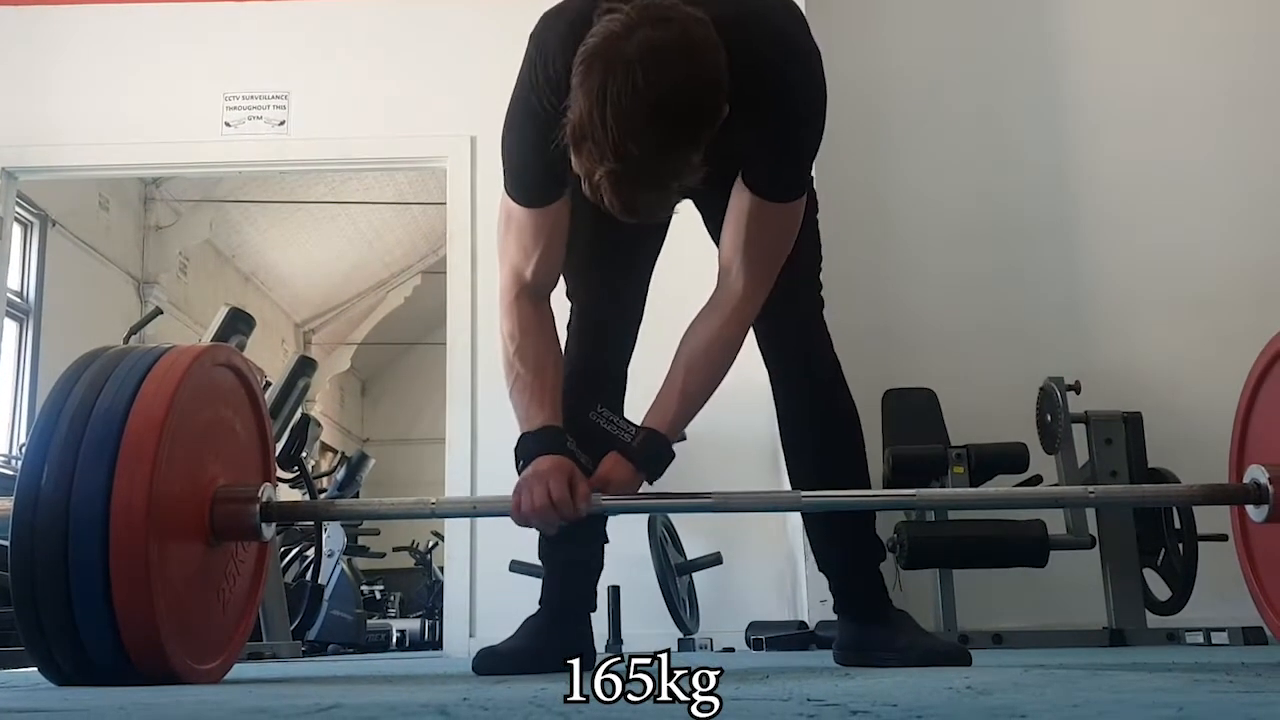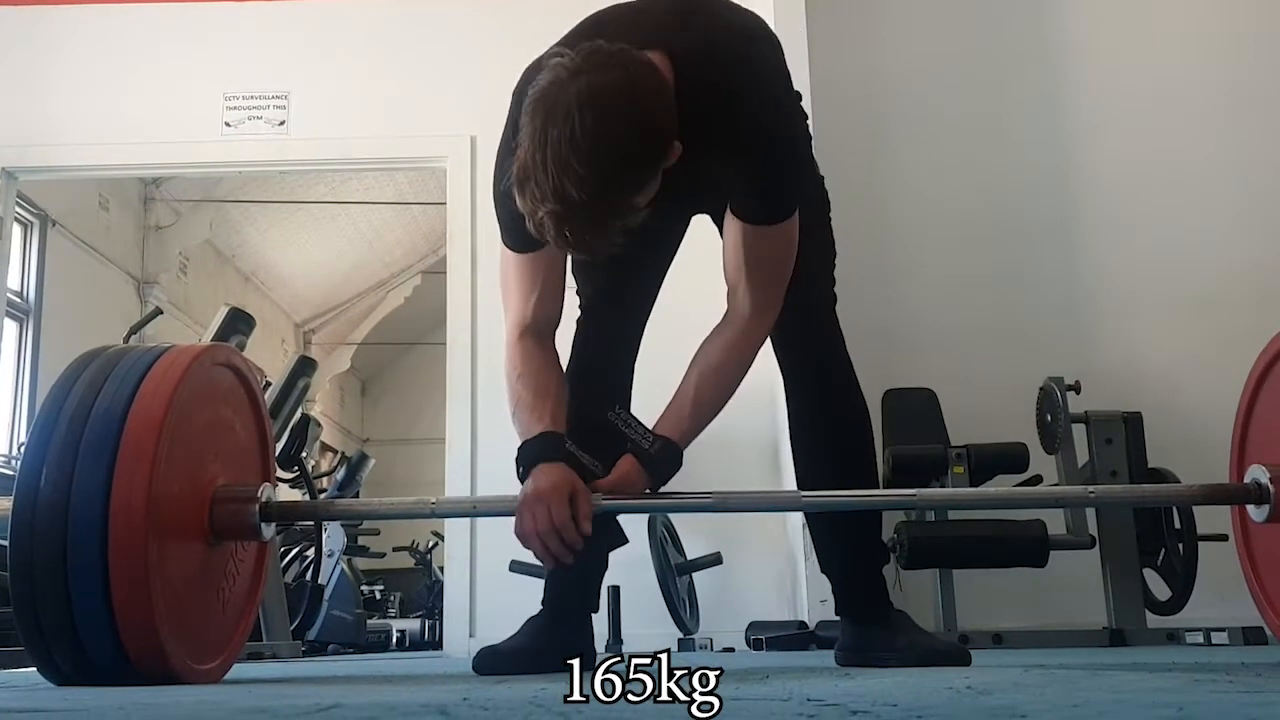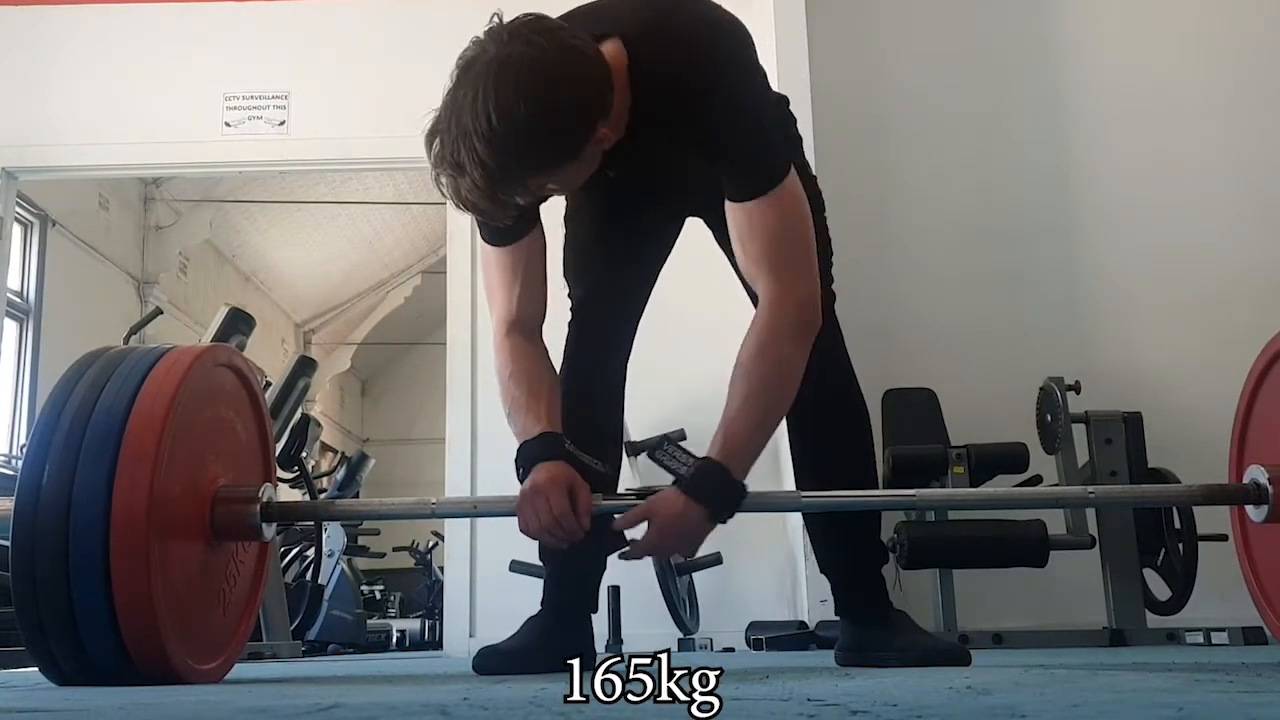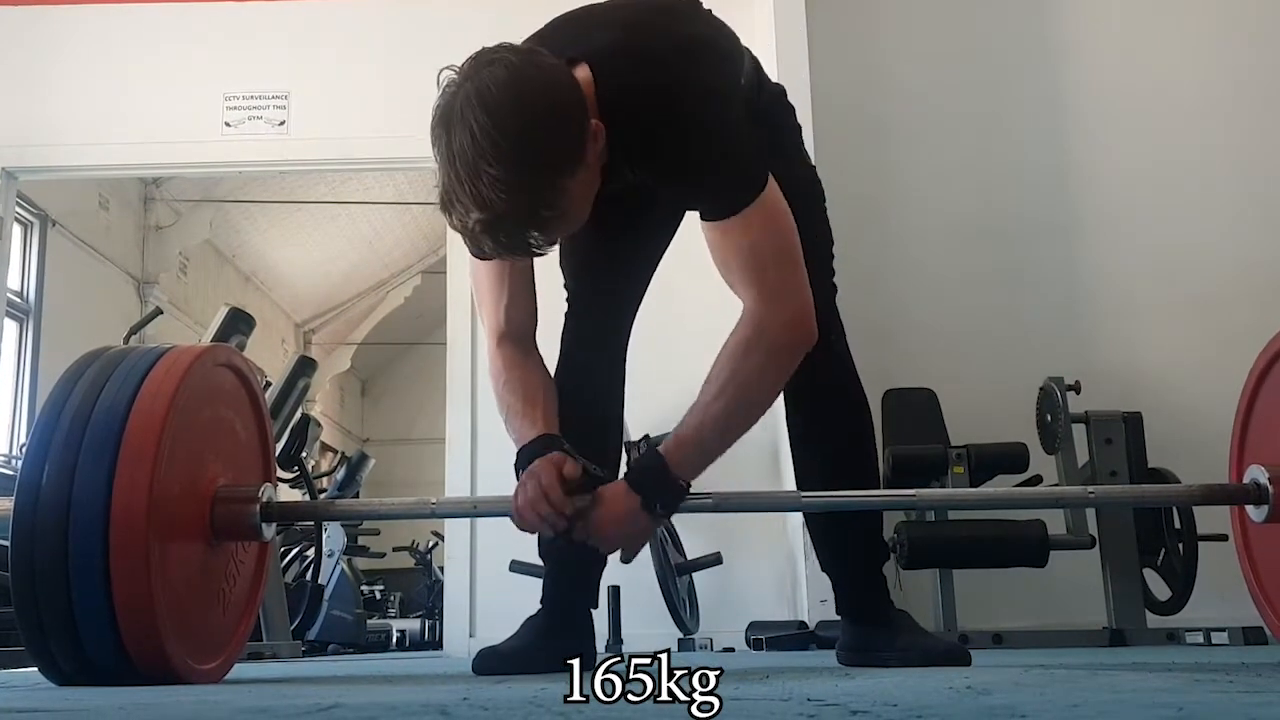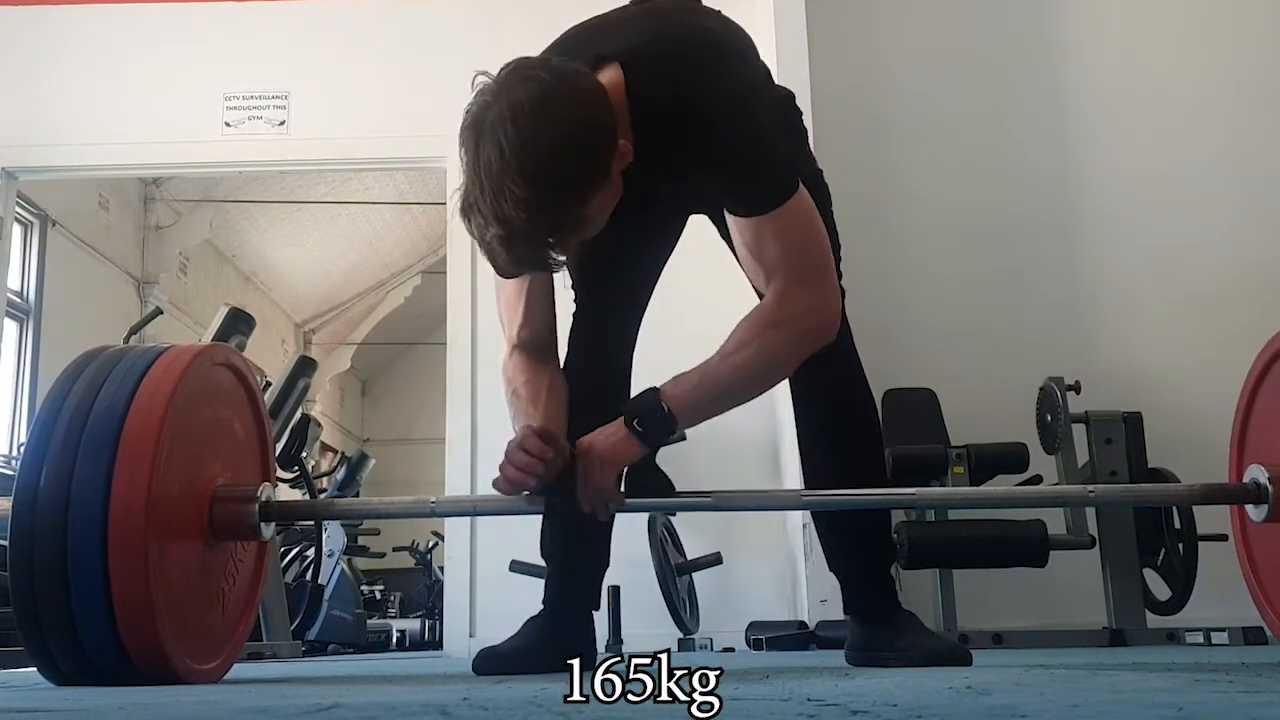
dt=0.5s
person 1, frame 1
left shoulder: (780, 64)
right shoulder: (552, 73)
left elbow: (740, 289)
right elbow: (525, 290)
left wrist: (646, 446)
right wrist: (543, 442)
left hip: (746, 149)
right hip: (605, 138)
left knee: (797, 336)
right knee: (596, 335)
left ankle: (865, 611)
right ankle: (562, 616)
person 1, frame 2
left shoulder: (747, 90)
right shoulder: (537, 140)
left elbow: (752, 311)
right elbow: (530, 330)
left wrist: (658, 458)
right wrist: (544, 455)
left hip: (748, 158)
right hip: (613, 155)
left knee: (810, 339)
right knee: (601, 336)
left ankle: (868, 614)
right ankle: (566, 617)
person 1, frame 3
left shoulder: (708, 72)
right shoulder: (502, 138)
left elbow: (790, 298)
right elbow: (515, 327)
left wrist: (710, 487)
right wrist: (541, 453)
left hip: (733, 154)
right hip: (620, 180)
left knee: (812, 336)
right knee: (594, 336)
left ankle: (866, 614)
right ankle: (564, 617)
person 1, frame 4
left shoulder: (689, 94)
right shoulder: (498, 157)
left elbow: (782, 319)
right elbow: (508, 337)
left wrist: (655, 483)
right wrist: (538, 447)
left hip: (745, 128)
right hip: (622, 159)
left knee: (815, 344)
right knee: (589, 333)
left ankle: (868, 613)
right ankle: (565, 617)
person 1, frame 5
left shoulder: (717, 96)
right shoulder: (517, 163)
left elbow: (810, 306)
right elbow: (529, 346)
left wrist: (646, 421)
right wrist: (537, 432)
left hip: (736, 138)
right hip: (632, 143)
left knee: (822, 344)
right knee: (596, 331)
left ankle: (875, 613)
right ankle: (566, 617)
